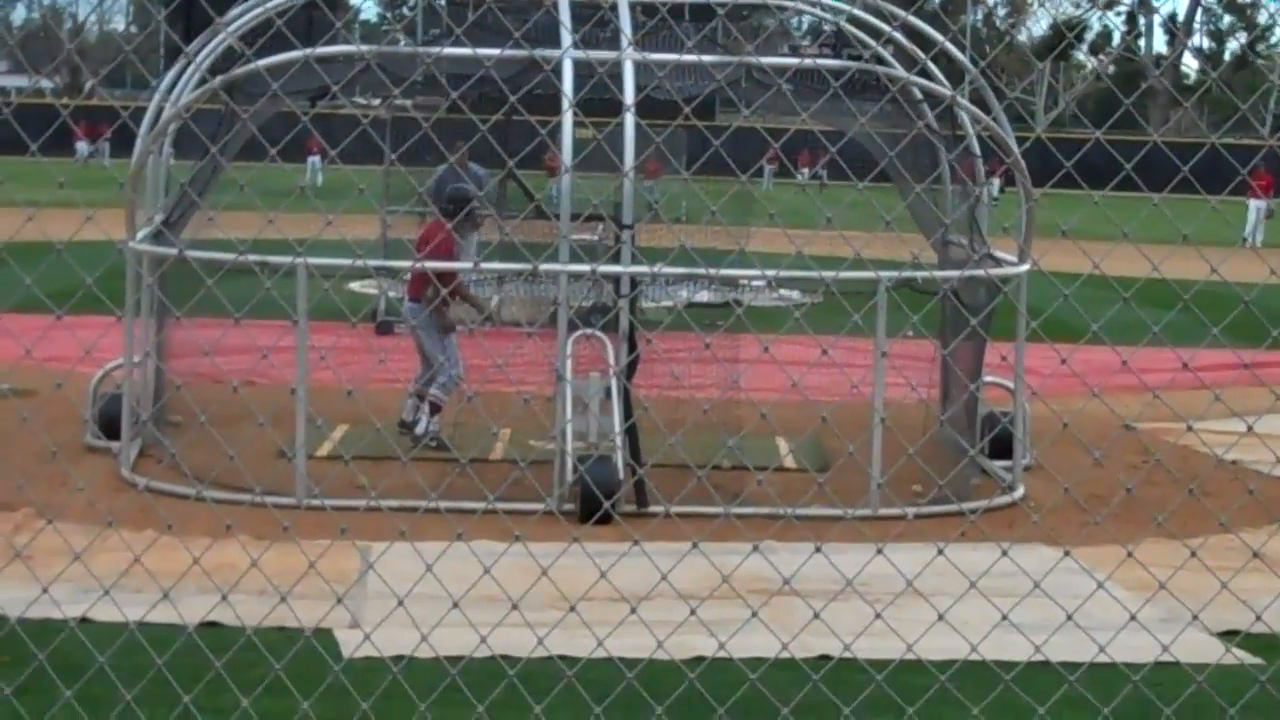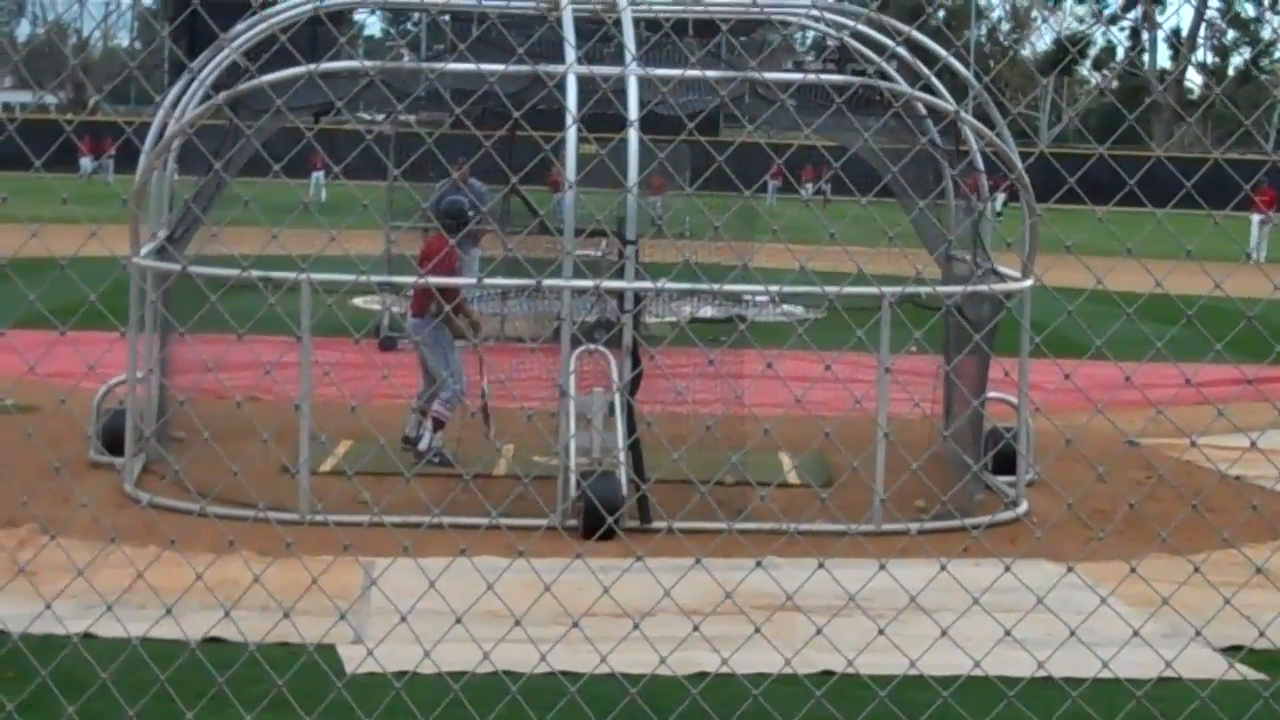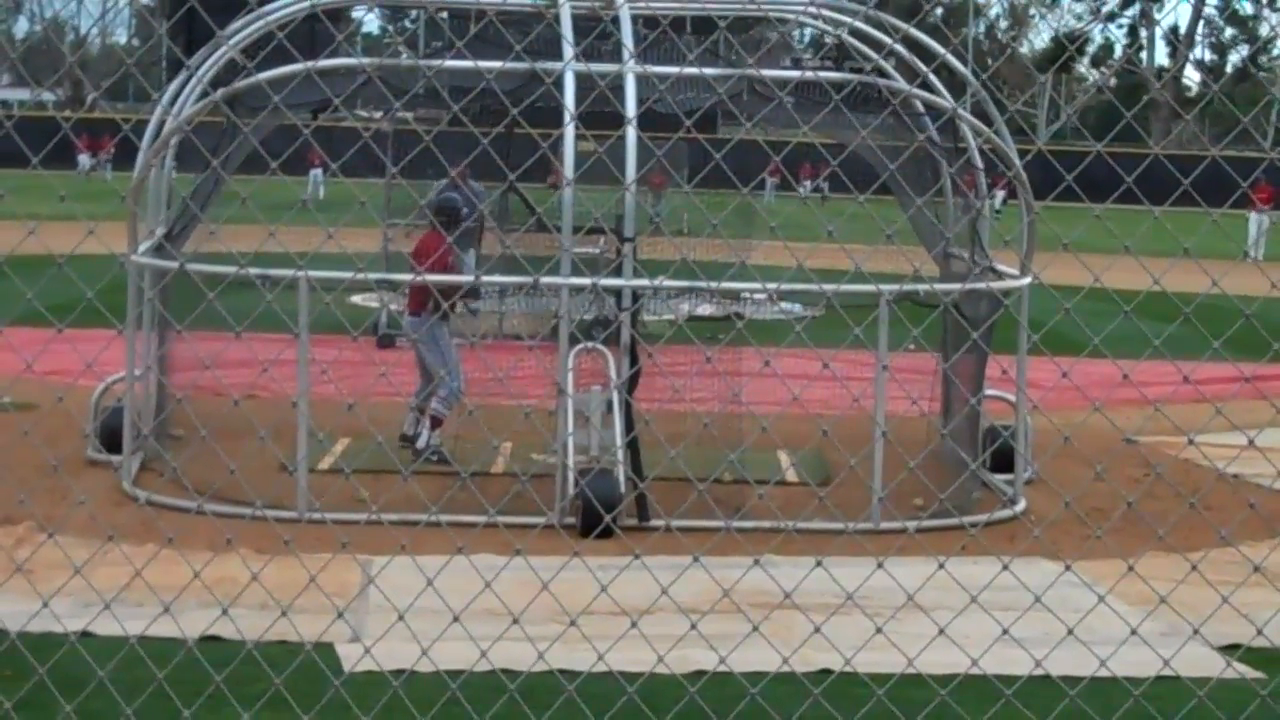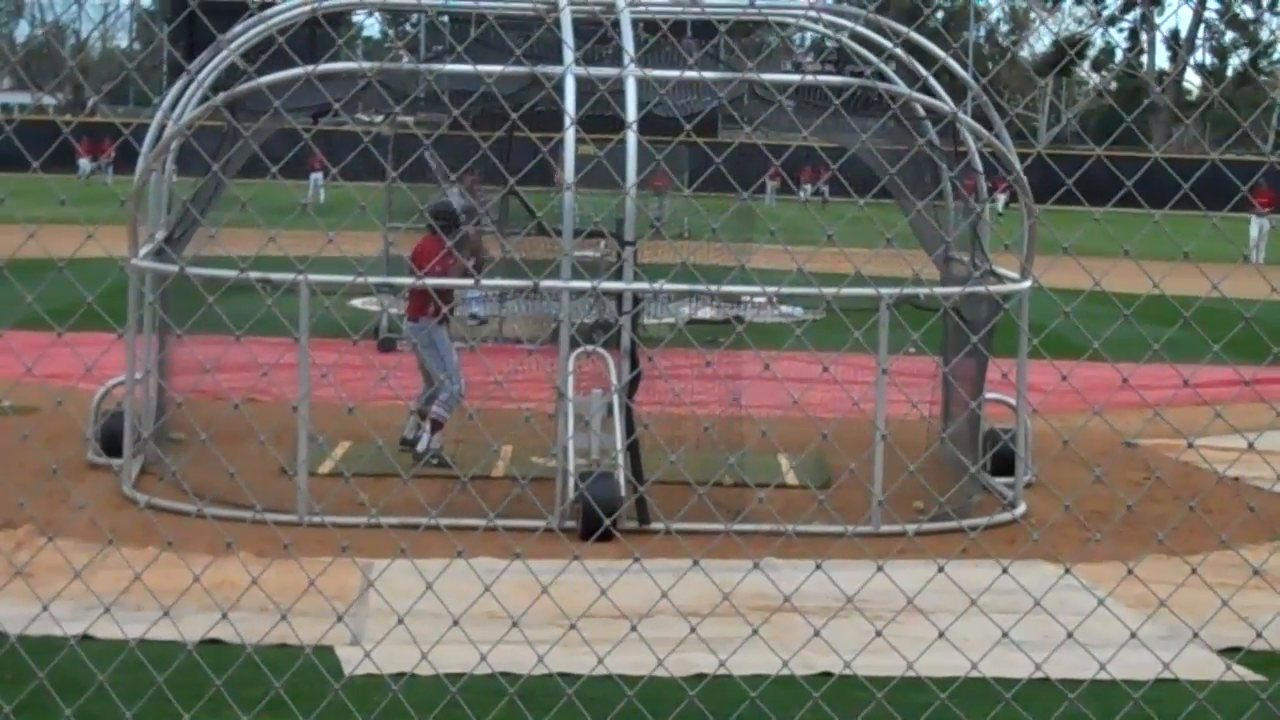
dt=0.3s
person 1, frame 1
left shoulder: (444, 231)
right shoulder: (440, 235)
left elbow: (449, 278)
right elbow: (427, 280)
left wrist: (476, 303)
right wrist: (442, 317)
left hip: (421, 308)
right hip: (426, 310)
left knee: (432, 368)
right knee: (452, 371)
left ankle: (409, 419)
right ankle: (425, 430)
person 1, frame 2
left shoulder: (444, 246)
right shoulder: (441, 248)
left elbow: (451, 291)
right elbow: (432, 295)
left wrist: (469, 317)
right wrist: (454, 324)
left hip: (425, 322)
right hip: (430, 324)
left knee: (434, 382)
right knee: (454, 387)
left ankle: (412, 434)
right ankle: (428, 446)
person 1, frame 3
left shoulder: (442, 243)
right shoulder: (434, 245)
left elbow: (445, 283)
right elbow: (427, 288)
left wrist: (462, 284)
right wrist: (463, 283)
left hip: (425, 319)
right hip: (426, 321)
left knee: (432, 380)
right knee: (452, 385)
left ankle: (410, 432)
right ankle: (425, 445)
person 1, frame 4
left shoulder: (440, 247)
right shoulder: (430, 248)
left elbow: (464, 277)
right elbow: (444, 282)
left wrist: (476, 257)
right wrist: (463, 252)
left hip: (428, 323)
right hip: (427, 325)
left knee: (436, 384)
right knee: (454, 388)
left ankle: (412, 435)
right ankle: (426, 448)
